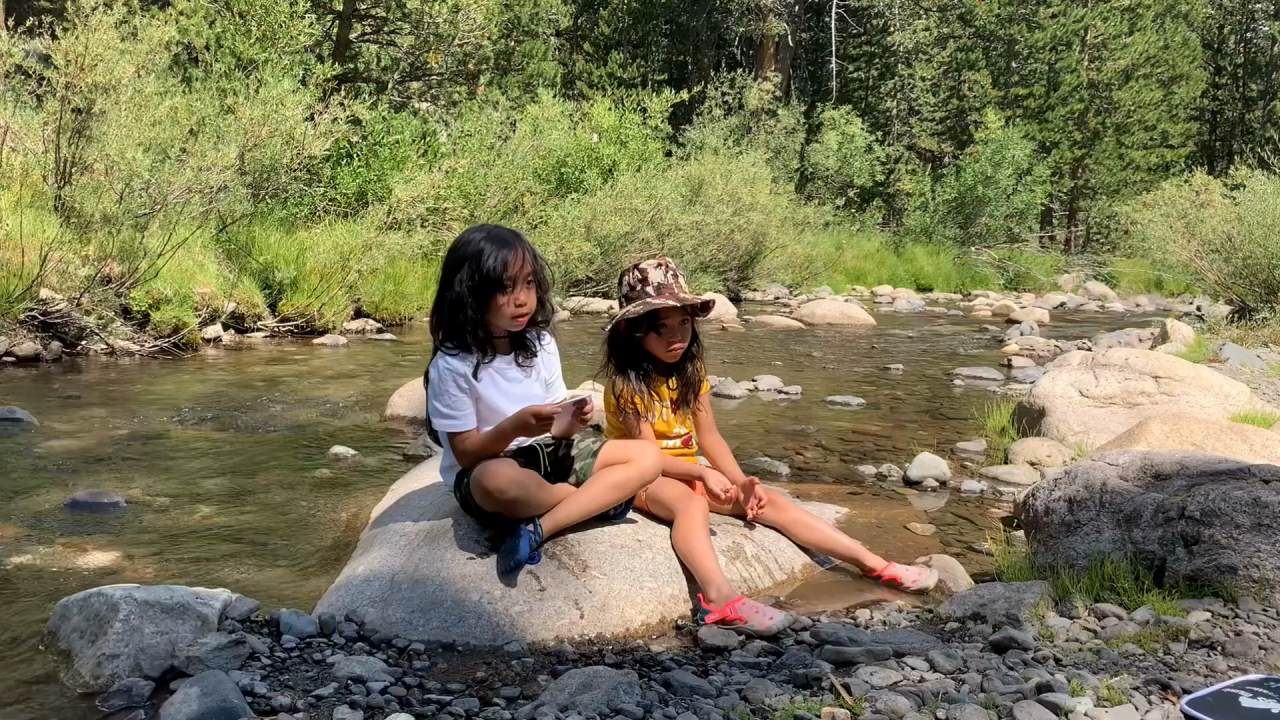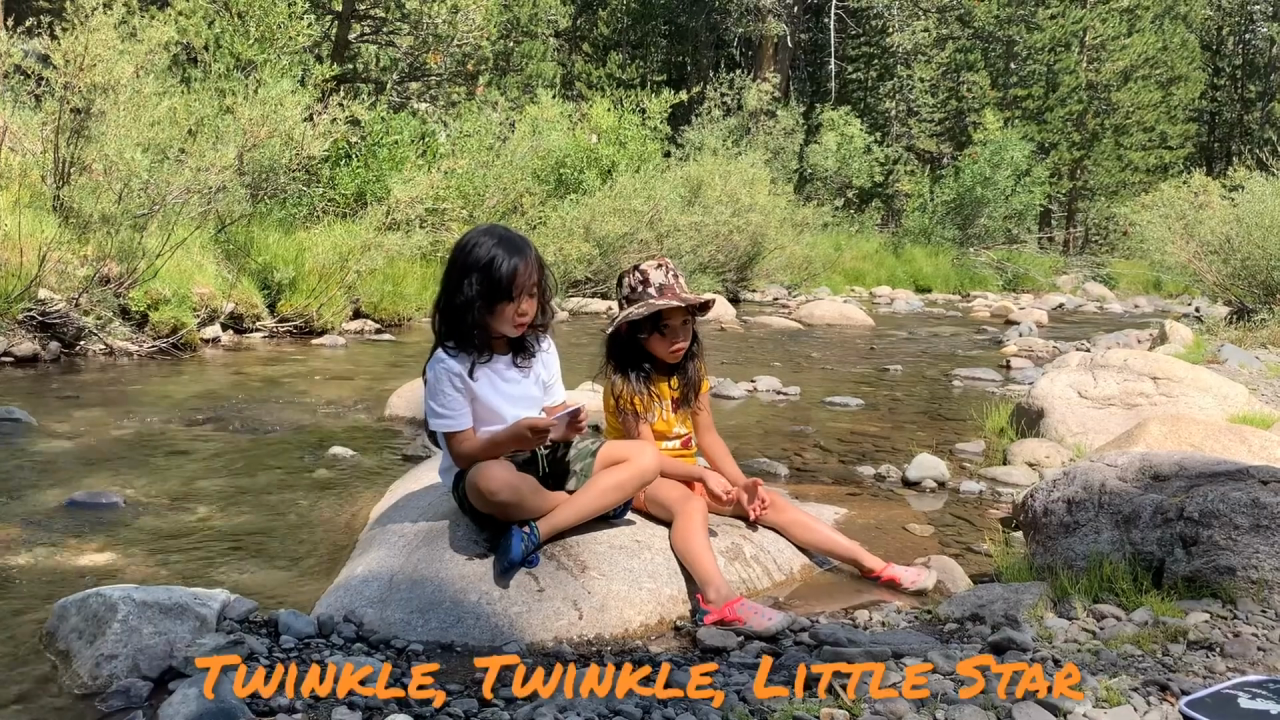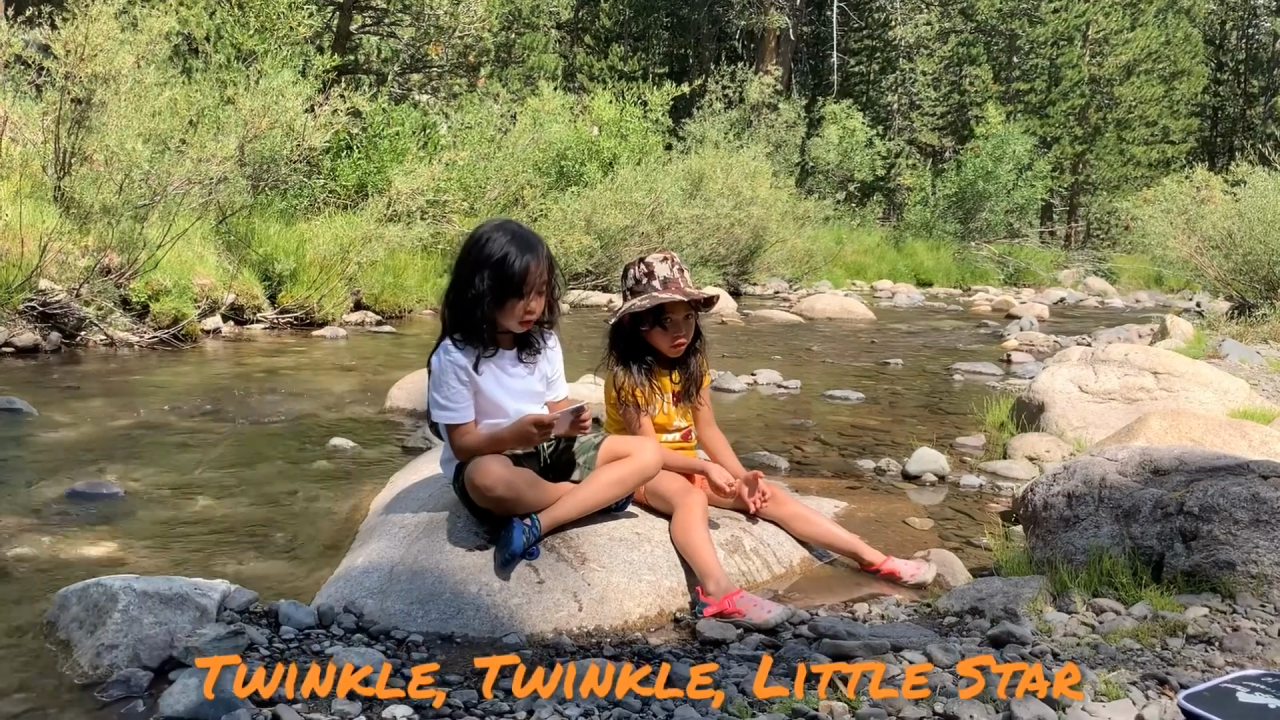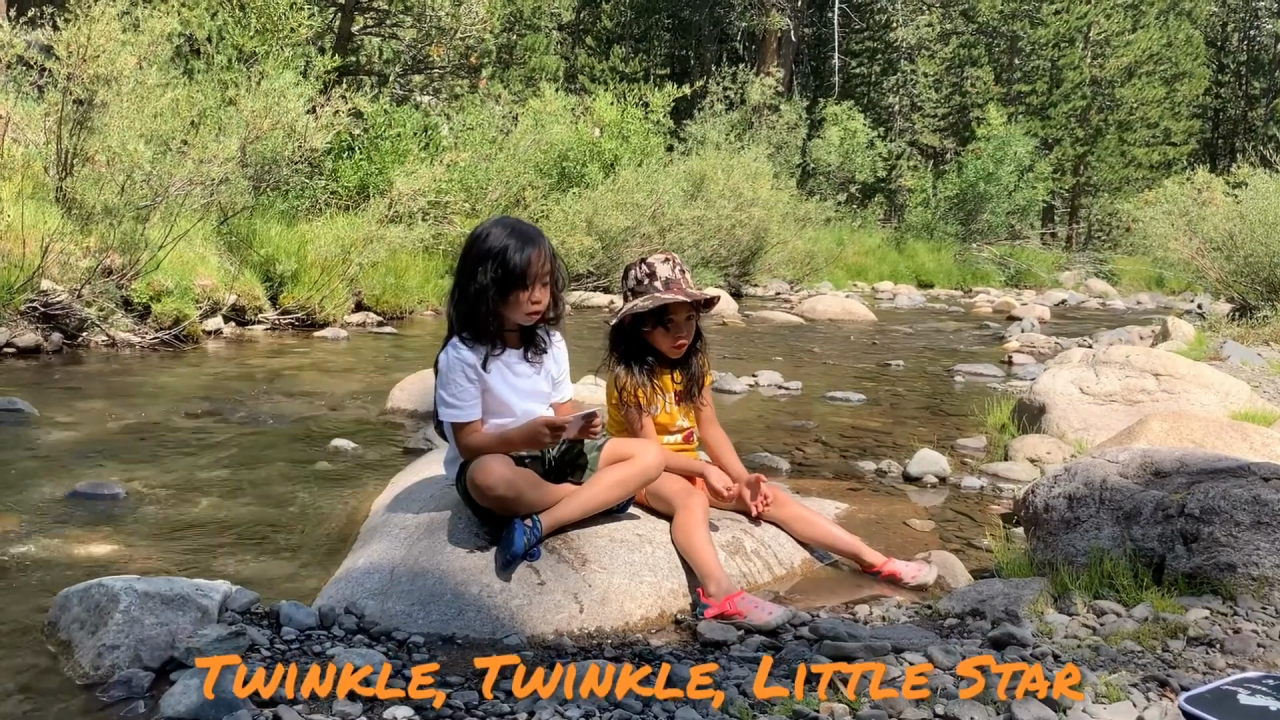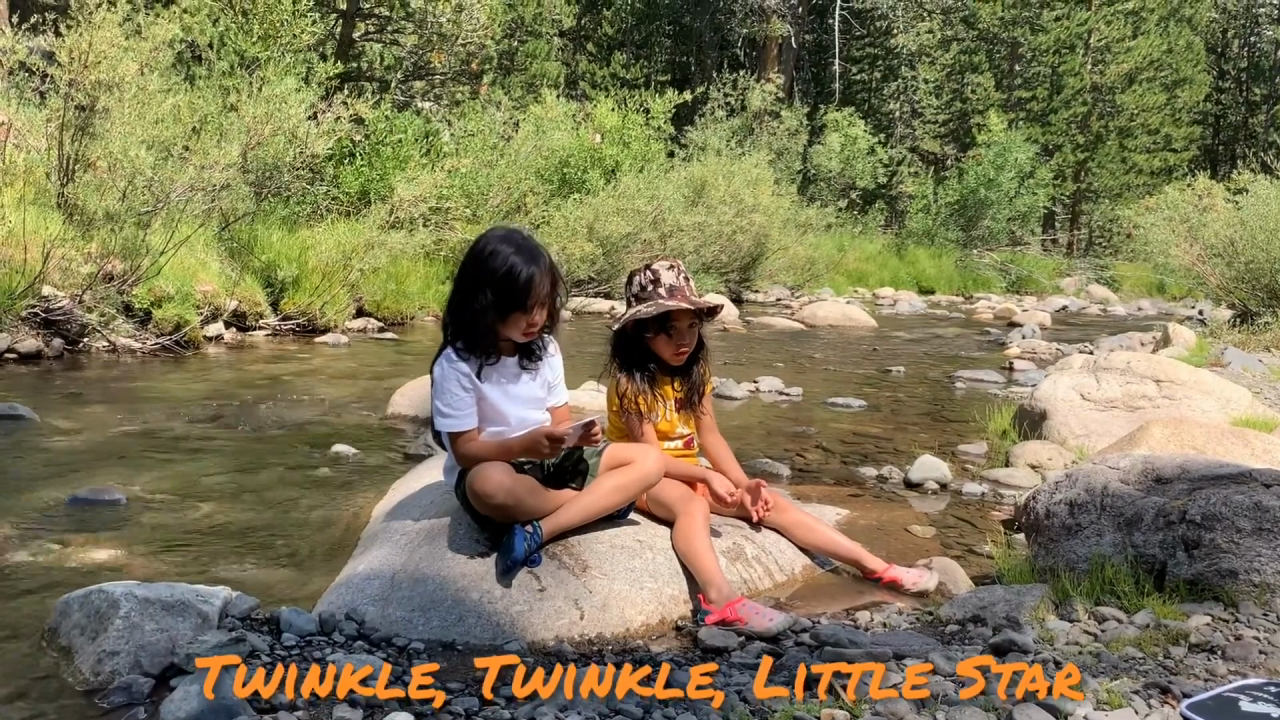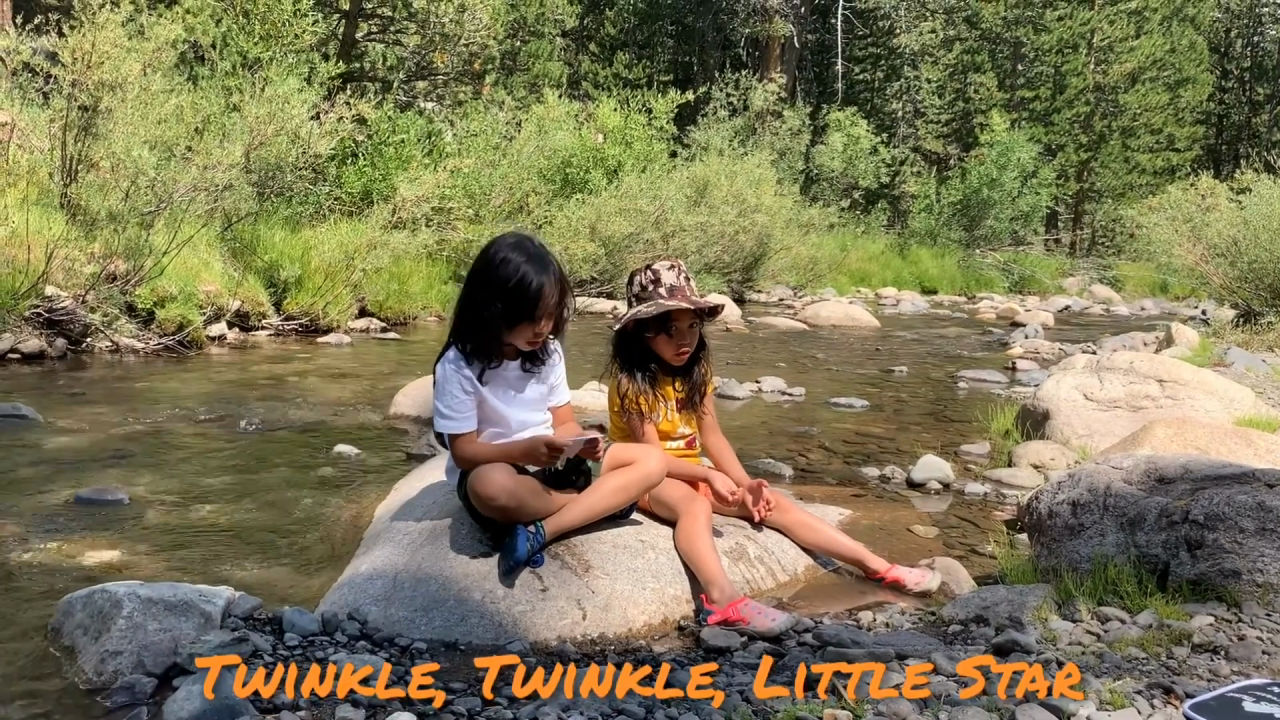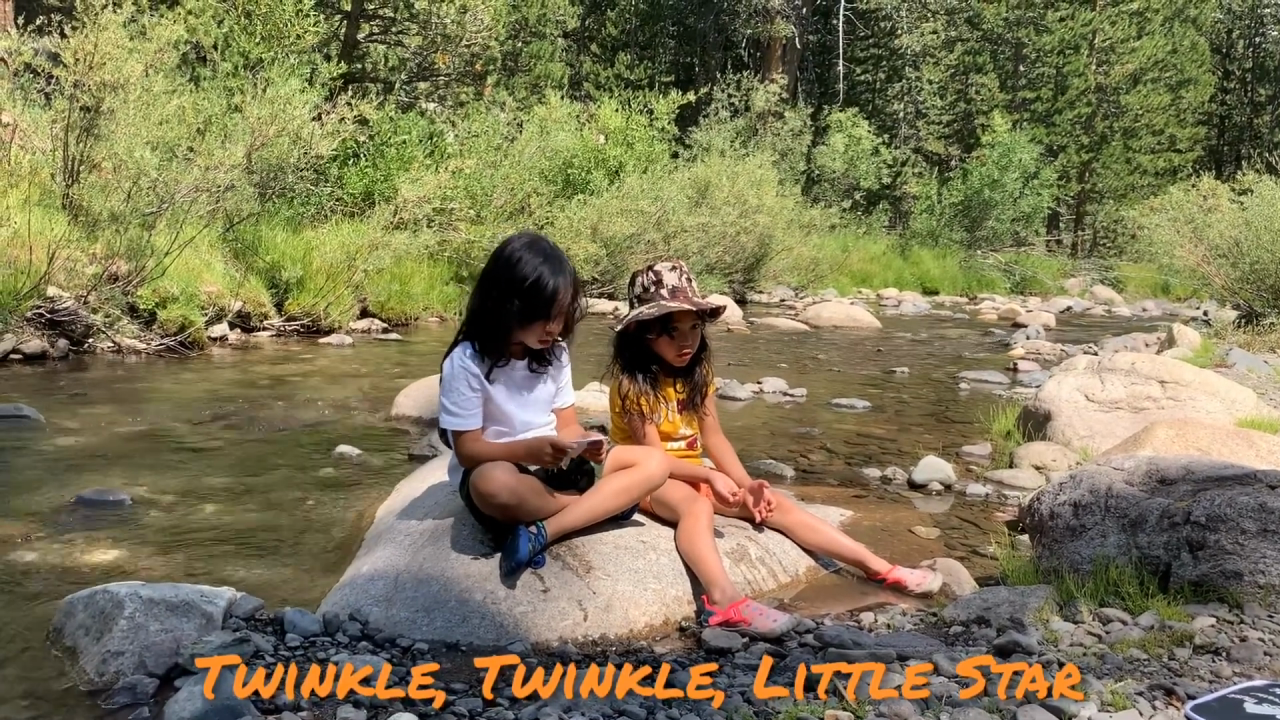
dt=0.7s
person 1, frame 1
left shoulder: (690, 370)
right shoulder: (626, 381)
left elbow: (708, 436)
left wrist: (740, 482)
right wrist: (704, 473)
left hip: (688, 471)
left knee: (769, 500)
right knee: (692, 504)
left ankle: (873, 563)
right ankle: (719, 598)
person 1, frame 2
left shoulder: (689, 372)
right shoulder: (627, 383)
left elbow: (708, 438)
left wrist: (741, 482)
right wrist: (703, 475)
left hip: (687, 473)
right hip: (642, 480)
left knee: (770, 502)
right knee: (691, 507)
left ankle: (874, 566)
right ankle: (719, 600)
person 1, frame 3
left shoulder: (691, 365)
right shoulder: (627, 375)
left elbow: (708, 431)
left wrist: (741, 476)
right wrist: (706, 468)
left hip: (688, 466)
left knee: (769, 495)
right knee: (691, 498)
left ankle: (873, 559)
right ankle: (719, 591)
person 1, frame 4
left shoulder: (693, 366)
right shoulder: (629, 376)
left elbow: (711, 431)
left wrist: (743, 478)
right wrist: (705, 470)
left hip: (689, 467)
left knee: (770, 497)
right knee: (691, 500)
left ankle: (873, 560)
right ankle: (720, 592)
person 1, frame 5
left shoulder: (693, 372)
right shoulder: (630, 382)
left elbow: (710, 438)
left wrist: (743, 483)
right wrist: (708, 476)
left hip: (689, 474)
left knee: (771, 504)
right knee: (692, 506)
left ankle: (875, 567)
right ankle: (720, 600)
person 1, frame 6
left shoulder: (695, 372)
right shoulder: (631, 381)
left elbow: (712, 437)
left wrist: (745, 483)
right wrist: (709, 475)
left hip: (692, 473)
left knee: (773, 503)
right knee: (694, 505)
left ankle: (878, 567)
right ankle: (723, 599)
person 1, frame 7
left shoulder: (696, 374)
right shoulder: (633, 383)
left elbow: (714, 439)
left wrist: (746, 484)
right wrist: (711, 476)
left hip: (693, 474)
left knee: (775, 504)
right knee: (696, 507)
left ankle: (879, 568)
right ankle: (724, 601)
person 2, frame 1
left shoulder: (541, 345)
right shoulder: (453, 365)
left elbow: (555, 428)
right elbow: (467, 454)
left wrist: (571, 421)
right wrist: (512, 428)
left hip: (547, 455)
right hip: (486, 474)
left knee: (647, 458)
right knee: (498, 480)
left ankle: (539, 528)
right ankle: (600, 496)
person 2, frame 2
left shoulder: (540, 346)
right shoulder: (450, 365)
left elbow: (555, 418)
right elbow: (462, 453)
left wrist: (567, 426)
right wrist: (508, 439)
left hip: (547, 458)
right hip: (488, 468)
left knee: (645, 457)
right knee: (492, 482)
left ankle: (536, 532)
right ankle: (598, 500)
person 2, frame 3
left shoulder: (544, 342)
right shoulder: (455, 357)
left elbow: (557, 412)
right elbow: (463, 445)
left wrist: (570, 423)
right wrist: (512, 436)
left hip: (549, 451)
right hip: (492, 460)
left knee: (647, 454)
right knee: (487, 479)
left ankle: (538, 523)
right ankle: (598, 492)
person 2, frame 4
left shoulder: (550, 341)
right shoulder: (462, 356)
left elbow: (562, 414)
right elbow: (469, 443)
left wrist: (578, 427)
right wrist: (522, 438)
left hip: (552, 455)
right hip: (497, 462)
left knee: (649, 457)
right knee: (489, 478)
left ankle: (539, 525)
right ankle: (601, 494)
person 2, frame 5
left shoulder: (545, 349)
right shoulder: (457, 365)
left elbow: (560, 421)
right elbow: (465, 452)
right wrist: (521, 445)
left hip: (549, 461)
right hip: (495, 469)
left knee: (649, 461)
right knee: (488, 484)
left ankle: (538, 531)
right ankle: (601, 500)
person 2, frame 6
left shoulder: (548, 351)
right shoulder: (459, 366)
left elbow: (563, 423)
right elbow: (464, 452)
left wrist: (580, 442)
right wrist: (523, 450)
left hip: (552, 465)
right hip: (496, 470)
left knee: (651, 461)
right knee: (491, 486)
left ankle: (541, 531)
right ankle: (603, 501)
person 2, frame 7
left shoulder: (555, 353)
right shoulder: (466, 362)
left elbow: (567, 425)
right elbow: (468, 450)
left wrist: (584, 443)
right wrist: (527, 450)
left hip: (555, 466)
right hip: (498, 472)
left knee: (654, 464)
right knee: (494, 484)
left ankle: (543, 531)
right ankle: (605, 501)
